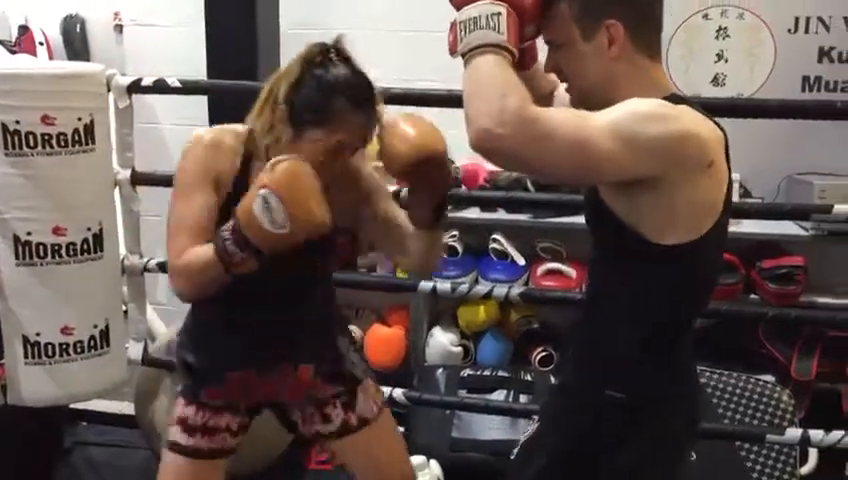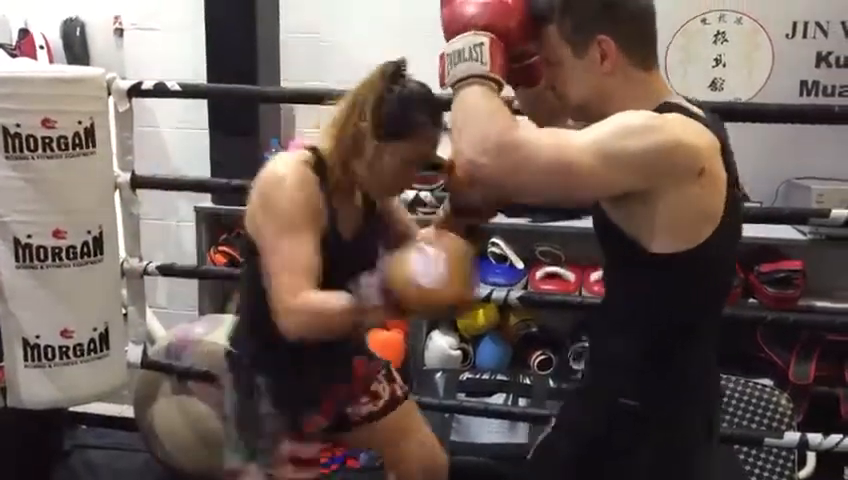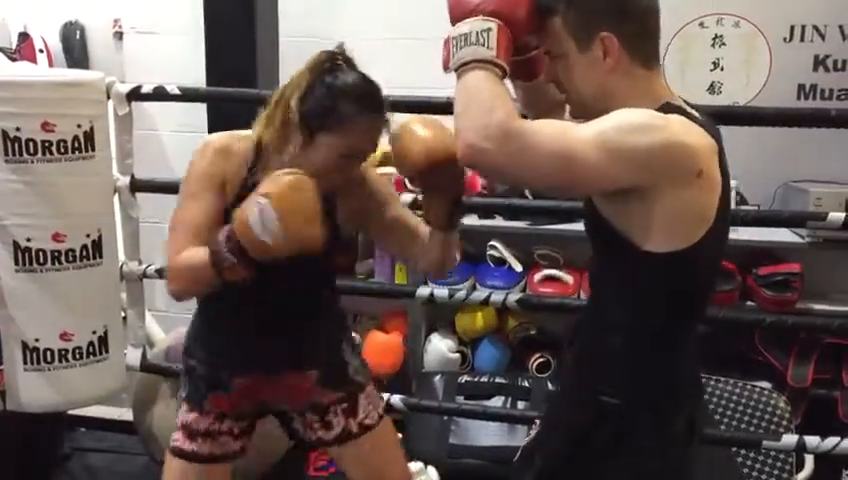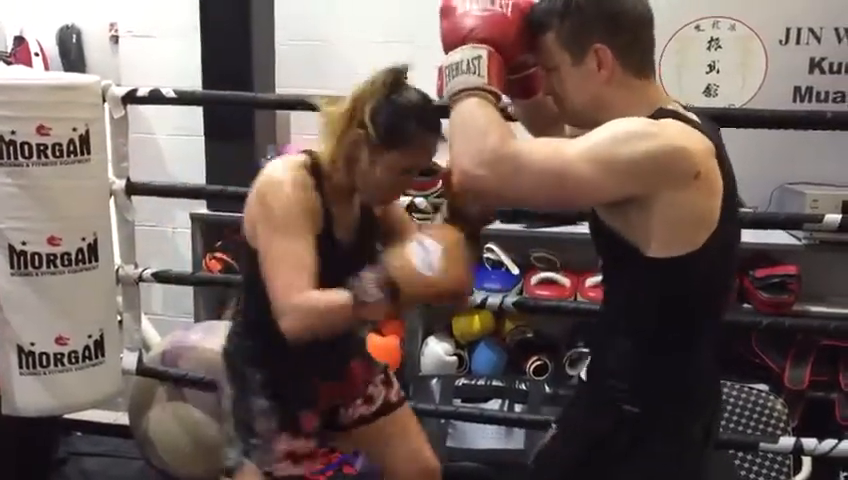
dt=0.4s
person 1, frame 1
left shoulder: (672, 134)
right shoulder: (654, 121)
left elbow: (499, 131)
right elbow: (539, 107)
right wrist: (516, 41)
left hip: (628, 410)
right hip: (612, 390)
person 1, frame 2
left shoulder: (664, 143)
right shoulder: (679, 126)
left elbow: (483, 161)
right elbow: (556, 128)
left wrist: (473, 54)
right wrist: (520, 59)
left hip: (645, 417)
right hip: (660, 394)
person 1, frame 3
left shoulder: (662, 143)
right shoulder: (674, 128)
left elbow: (484, 143)
right elbow: (549, 126)
left wrist: (479, 39)
right wrist: (521, 51)
left hip: (627, 417)
right hip: (636, 396)
person 1, frame 4
left shoulder: (659, 148)
right shoulder: (674, 133)
left elbow: (479, 172)
right elbow: (555, 151)
left wrist: (472, 63)
right wrist: (517, 71)
left hip: (644, 422)
right hip: (660, 399)
person 2, frame 1
left shoulder: (350, 171)
right shoulder: (213, 151)
left elbow: (420, 259)
right elbow: (186, 280)
left wrist: (428, 197)
right wrist: (247, 237)
left hip: (316, 352)
right hip: (221, 357)
person 2, frame 2
left shoulder: (377, 181)
right shoulder: (289, 182)
right elbow: (295, 314)
right wrist: (383, 297)
left hip: (343, 359)
right hip: (274, 374)
person 2, frame 3
left shoulder: (359, 183)
right shoulder: (222, 157)
left elbow: (434, 261)
right elbow: (178, 278)
left wrist: (442, 198)
right wrist: (242, 245)
left hip: (320, 358)
right hip: (226, 362)
person 2, frame 4
left shoulder: (373, 187)
right shoulder: (286, 186)
right elbow: (295, 315)
right wrist: (385, 294)
left hip: (341, 360)
right hip: (271, 376)
